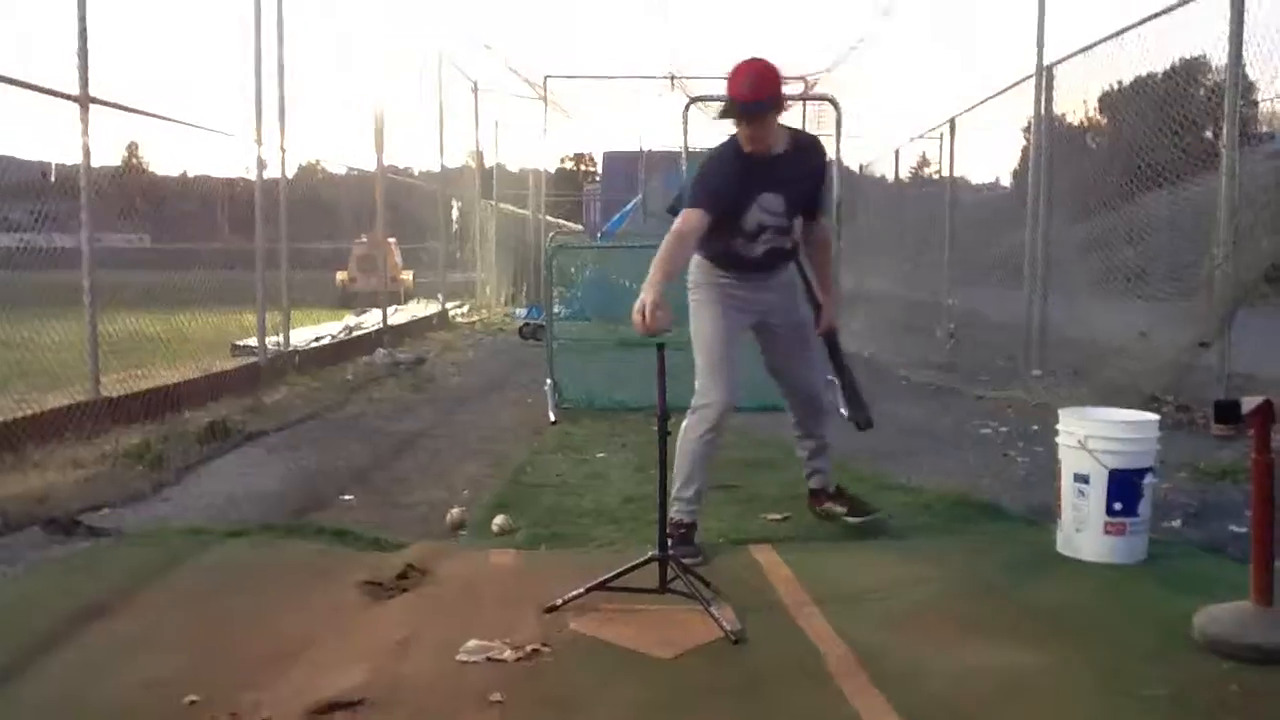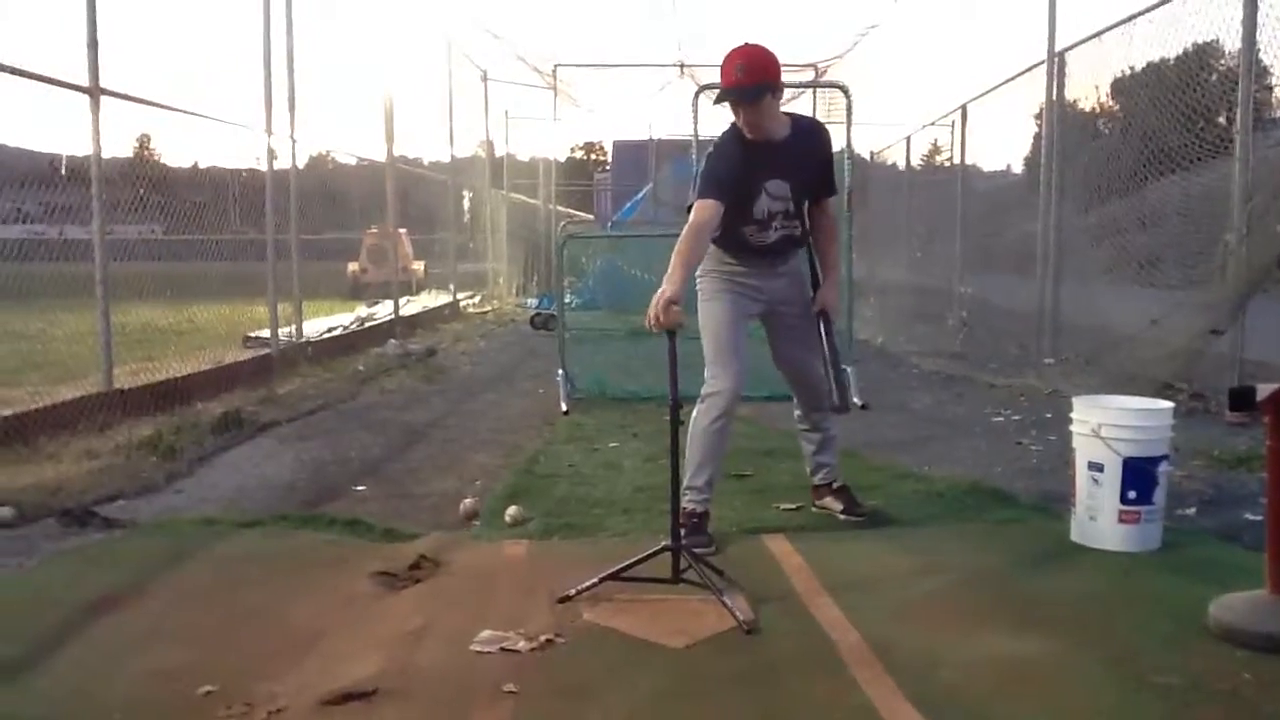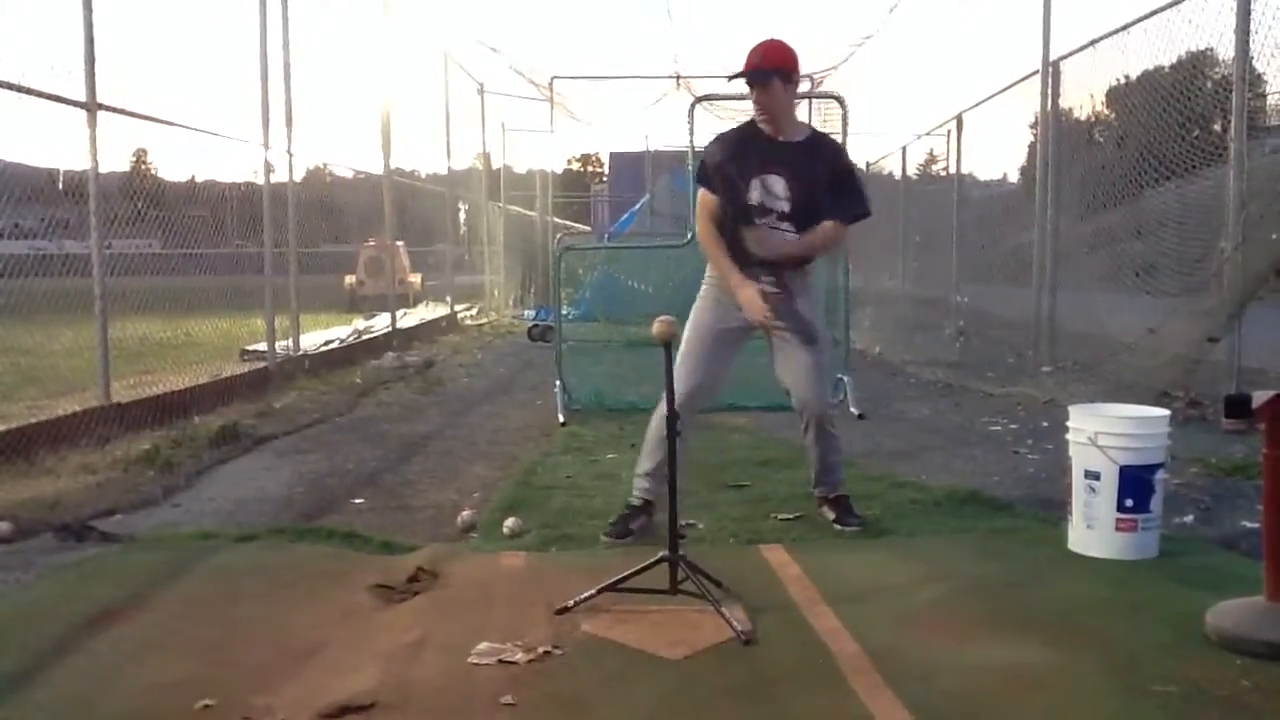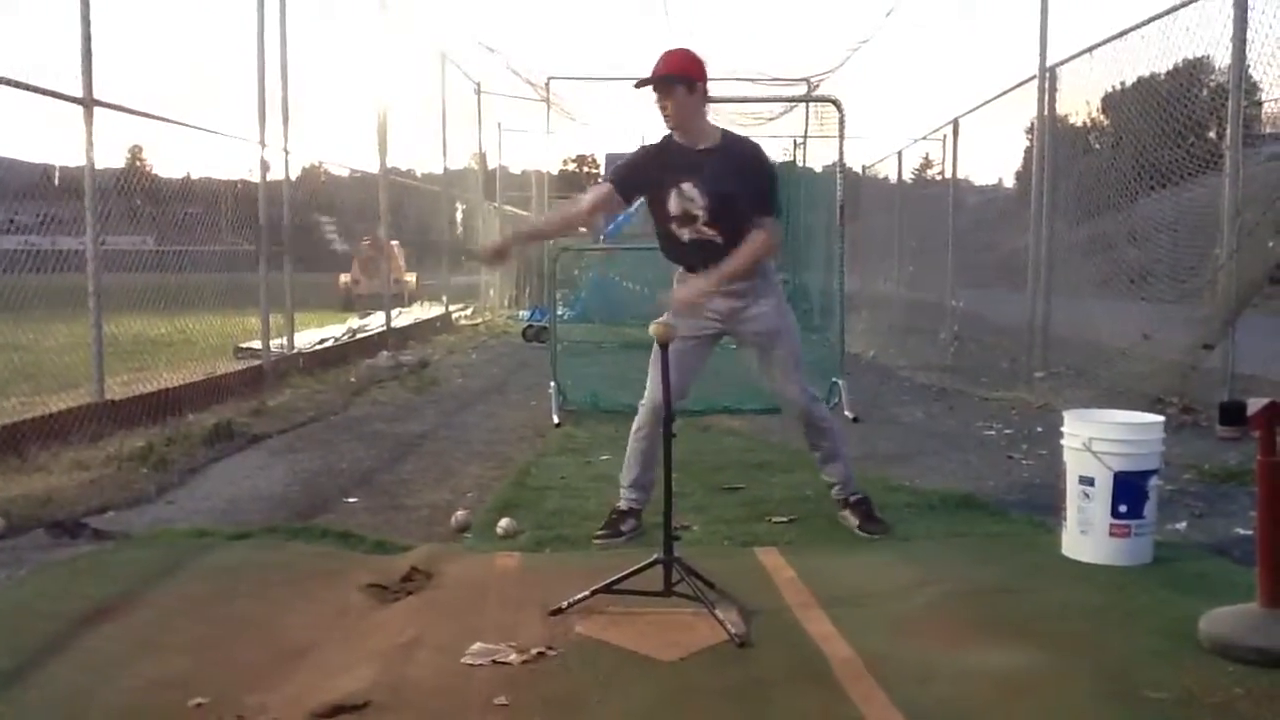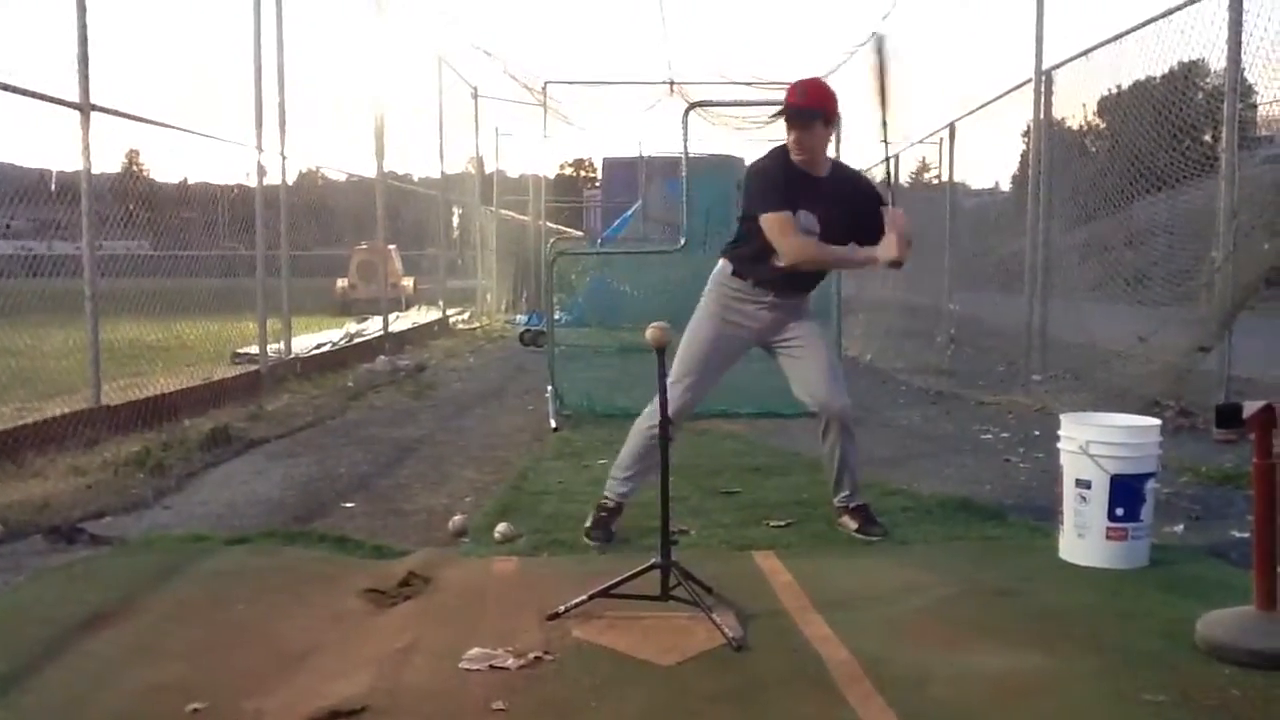
dt=0.7s
person 1, frame 1
left shoulder: (808, 155)
right shoulder: (723, 164)
left elbow: (814, 229)
right elbow: (686, 229)
left wrist: (827, 298)
right wrist: (652, 290)
left hip: (780, 281)
right hip: (719, 282)
left knee: (809, 389)
right knee: (715, 400)
left ankle: (820, 487)
right ankle: (681, 519)
person 1, frame 2
left shoulder: (813, 138)
right shoulder: (727, 154)
left elbow: (822, 210)
right elbow: (701, 223)
left wrist: (830, 280)
right wrist: (674, 284)
left hip: (788, 271)
right hip: (728, 273)
left knee: (812, 381)
right knee: (724, 387)
left ankle: (824, 482)
right ankle: (693, 507)
person 1, frame 3
left shoulder: (827, 155)
right shoulder: (729, 147)
left elbow: (835, 231)
right elbow: (704, 223)
left wrist: (789, 248)
right wrist: (741, 286)
left hip: (791, 289)
right hip: (727, 283)
left knee: (814, 399)
right knee: (683, 393)
left ankle: (829, 492)
right ankle: (643, 501)
person 1, frame 4
left shoulder: (745, 158)
right shoulder: (651, 160)
left elbow: (767, 237)
right elbow: (587, 208)
left wrist: (711, 284)
right wrist: (515, 238)
left hip: (750, 288)
right hip: (689, 290)
left knee: (802, 398)
right knee: (657, 402)
left ankle: (847, 495)
right ankle: (630, 505)
person 1, frame 5
left shoulder: (853, 189)
right shoulder: (768, 172)
left elbow: (883, 249)
right elbow: (792, 251)
left wrist: (895, 233)
right wrist: (872, 254)
left hip: (792, 307)
right hip: (733, 295)
left knee: (835, 404)
right knee: (674, 401)
left ankle: (848, 503)
right ankle: (613, 499)
